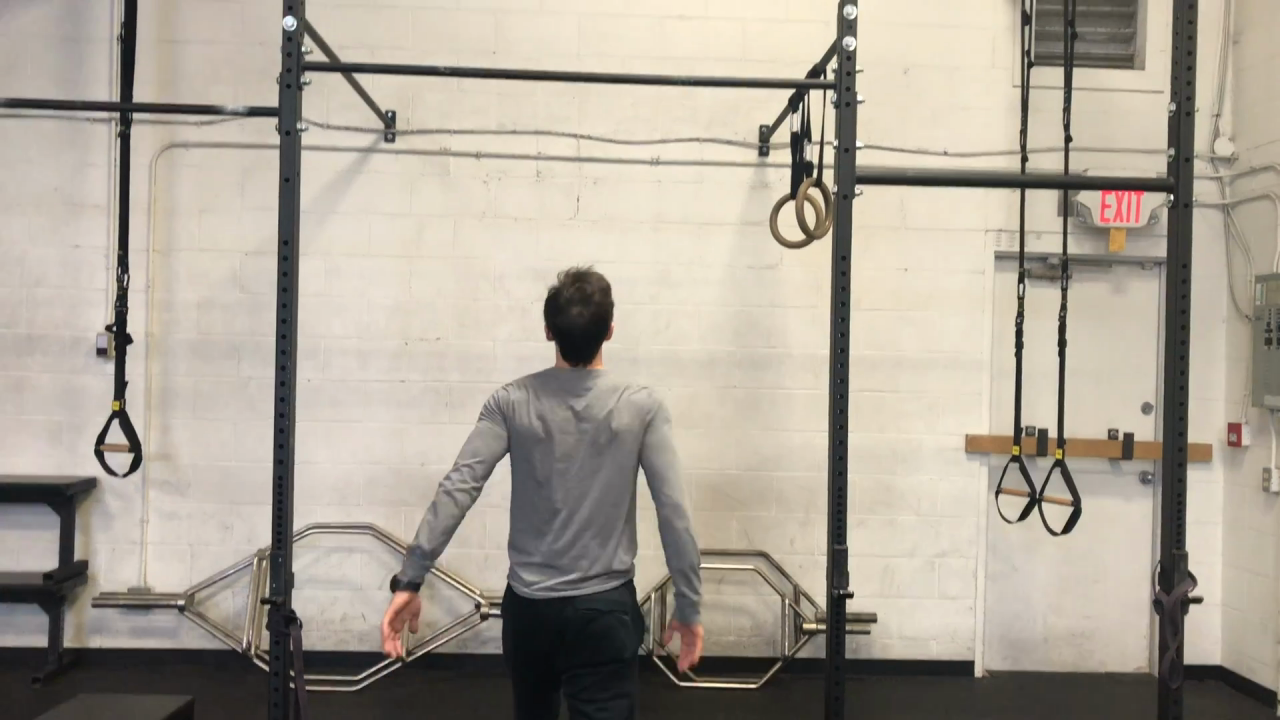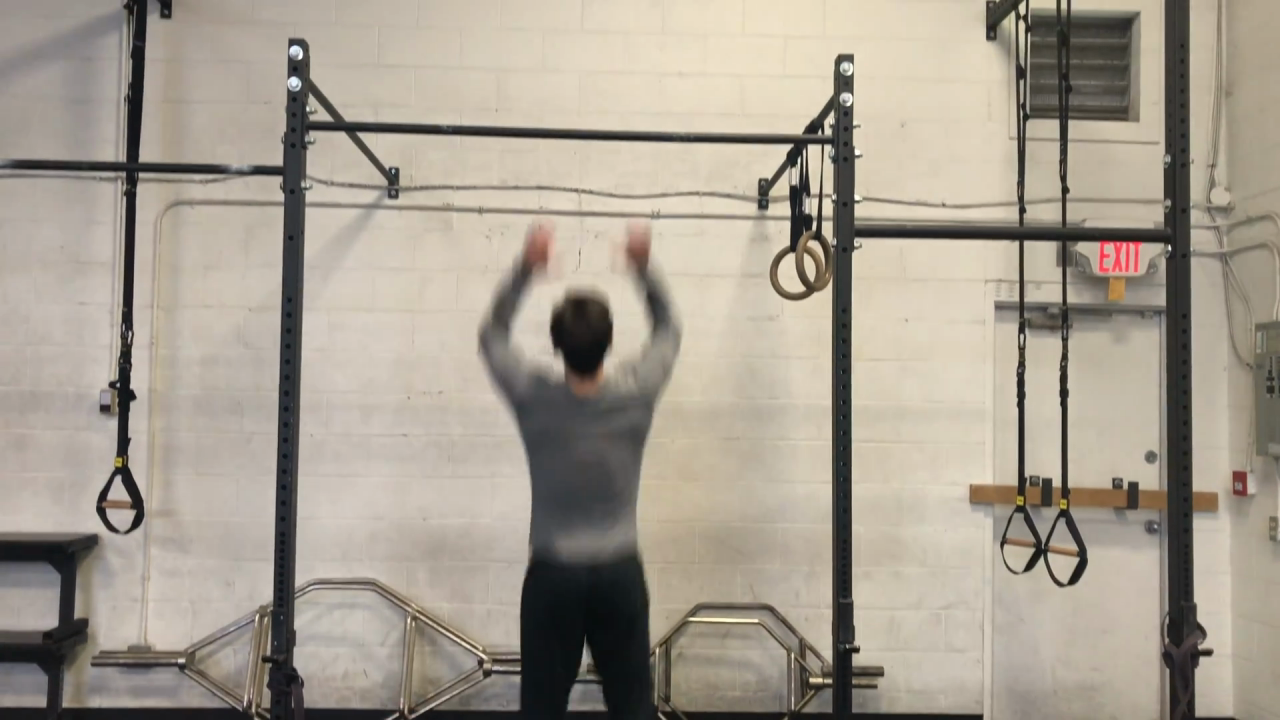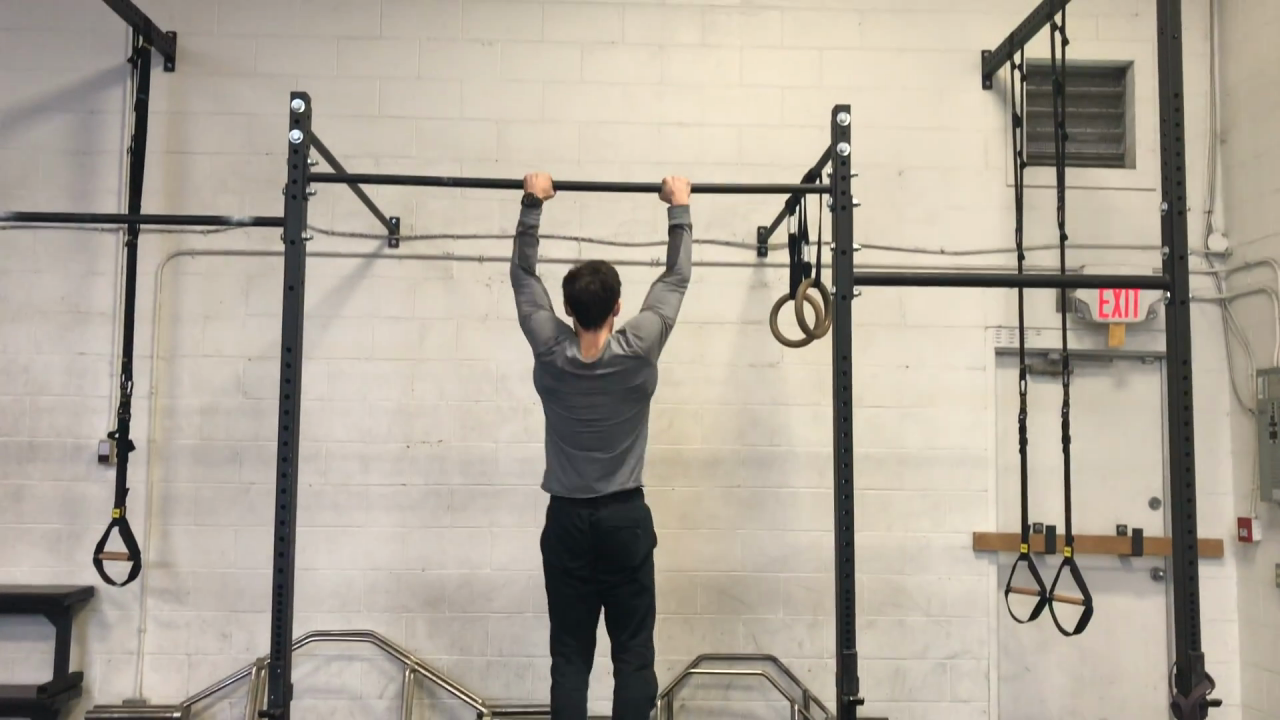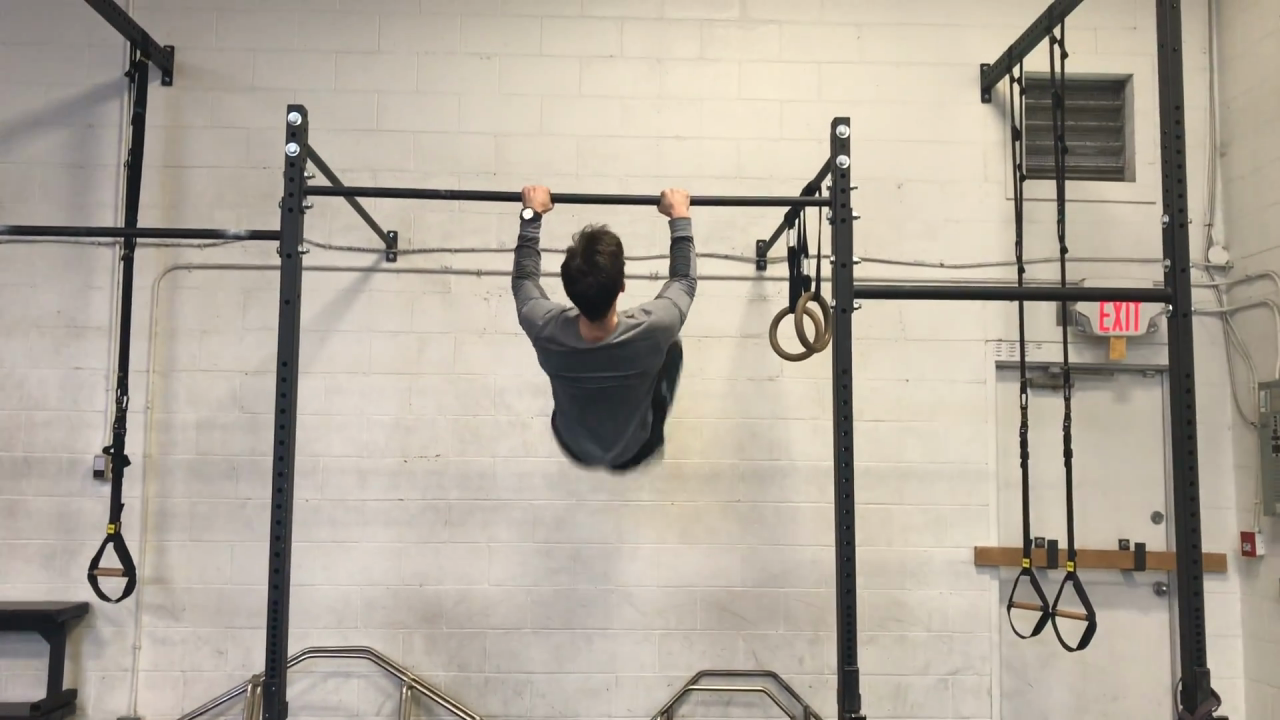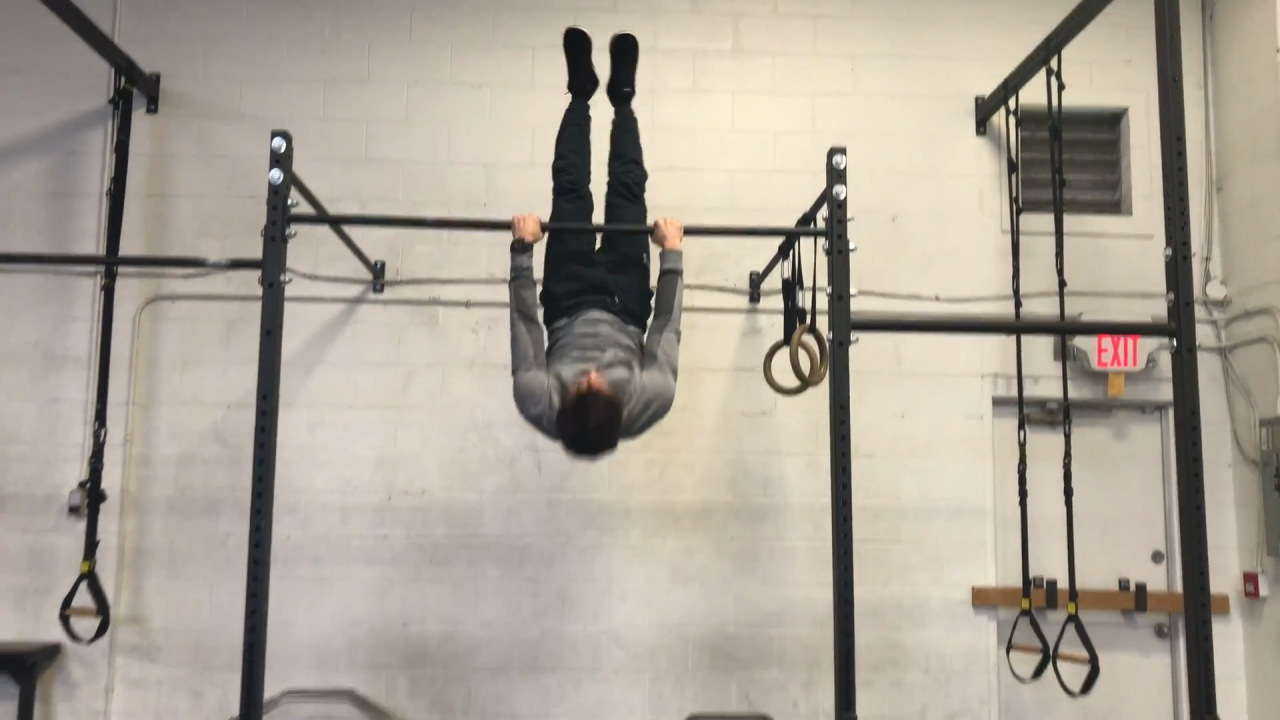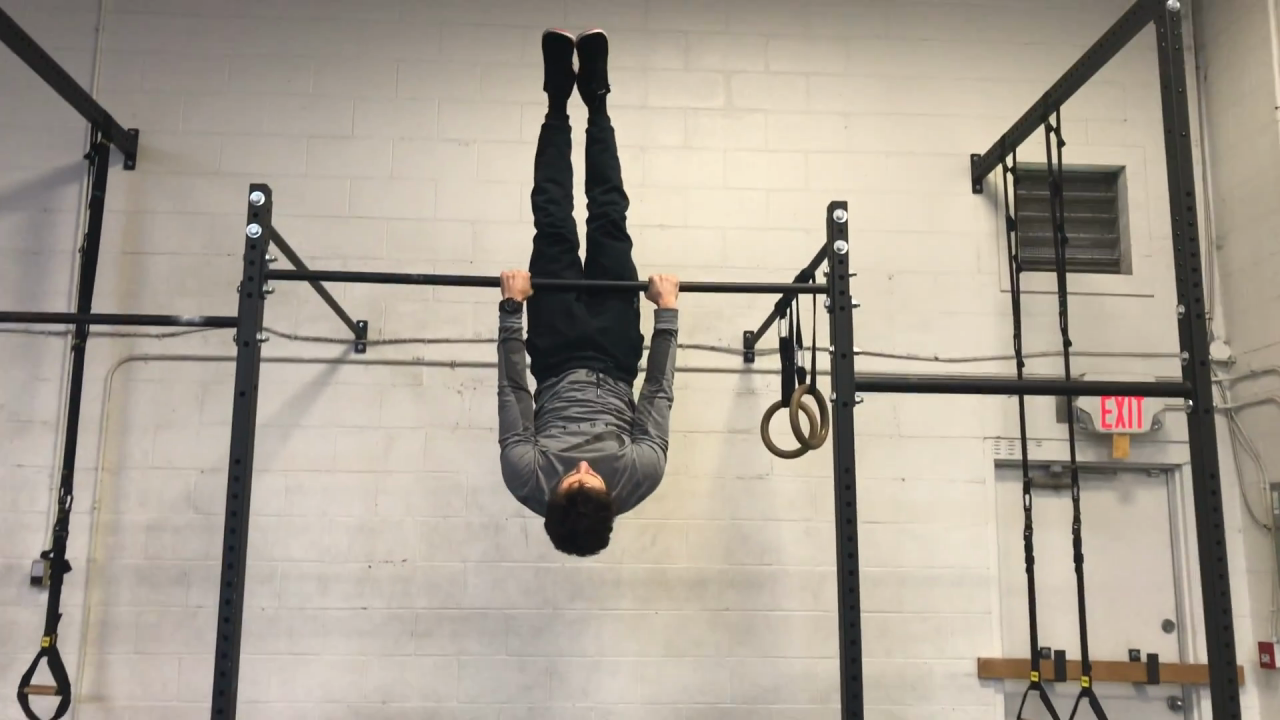
dt=0.5s
person 1, frame 1
left shoulder: (511, 402)
right shoulder: (641, 406)
left elbow: (458, 487)
right elbow: (674, 510)
left wrist: (409, 579)
right wrist: (688, 606)
left hip: (528, 605)
right hip: (605, 608)
person 1, frame 2
left shoulder: (533, 399)
right shoulder: (636, 396)
left elbow: (491, 337)
right elbow: (668, 334)
left wrist: (524, 271)
right wrist: (645, 270)
left hip: (551, 578)
right hip: (618, 575)
person 1, frame 3
left shoulder: (548, 350)
right shoulder: (640, 349)
left elbow: (523, 274)
right elbow: (675, 278)
left wrist: (532, 204)
right wrist: (679, 207)
left hip: (566, 520)
right hip: (625, 517)
left knee: (570, 661)
right knee: (633, 661)
person 1, frame 4
left shoulder: (548, 329)
right shoulder: (651, 328)
left elbow: (523, 281)
right elbow: (684, 284)
left wrist: (531, 216)
right wrist: (680, 220)
left hip: (577, 448)
right hip: (633, 450)
person 1, frame 5
left shoulder: (538, 406)
right shoulder: (650, 402)
left elbow: (523, 321)
right elbow: (668, 326)
left wrist: (522, 248)
right wrist: (672, 253)
left hip: (569, 312)
right hip: (623, 317)
left knee: (570, 193)
right knee: (626, 194)
left ankle: (581, 93)
right ankle: (621, 97)
person 1, frame 6
left shoulder: (527, 482)
right shoulder: (640, 478)
left elbow: (512, 390)
right elbow: (658, 392)
left wrist: (511, 309)
right wrist: (666, 312)
left hip: (558, 361)
right hip: (611, 364)
left knee: (554, 232)
right knee: (608, 228)
left ankle: (560, 100)
right ankle: (594, 99)
